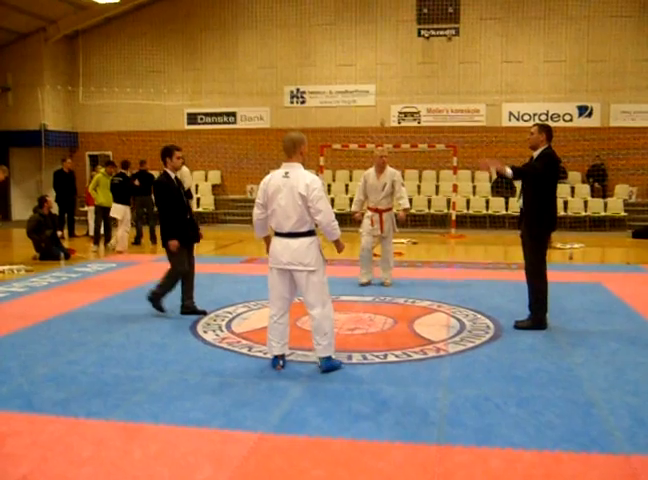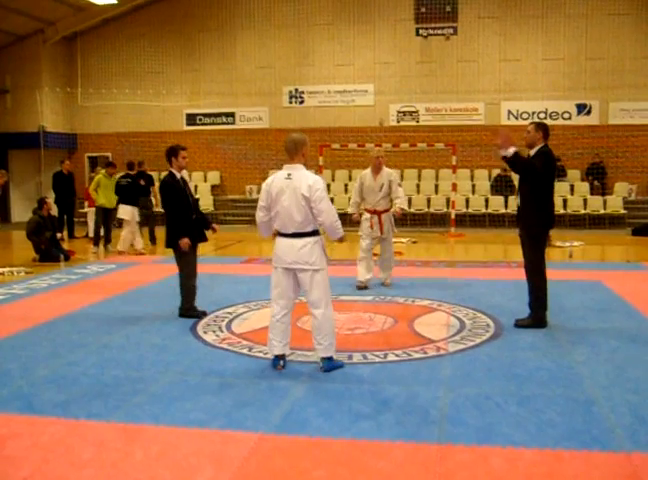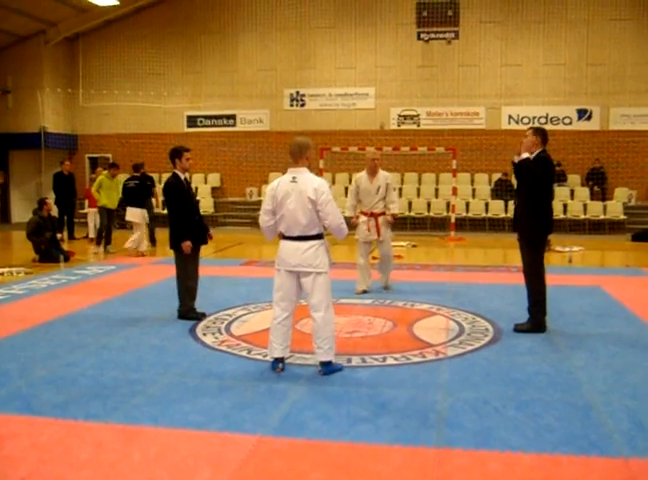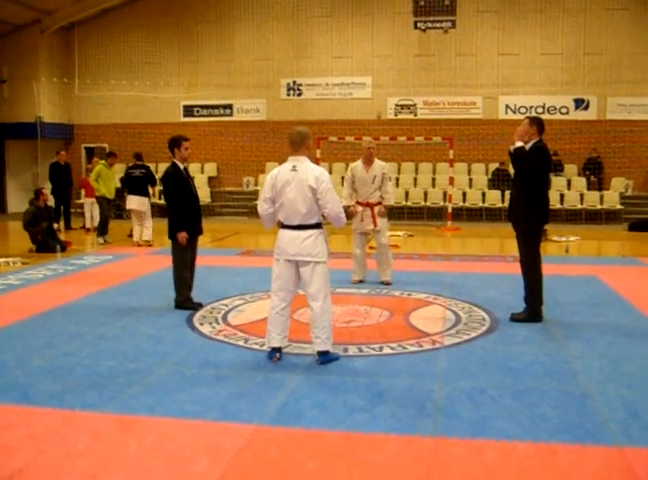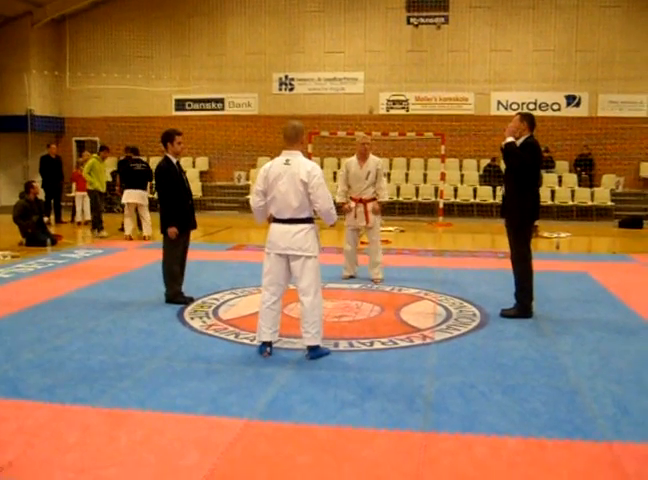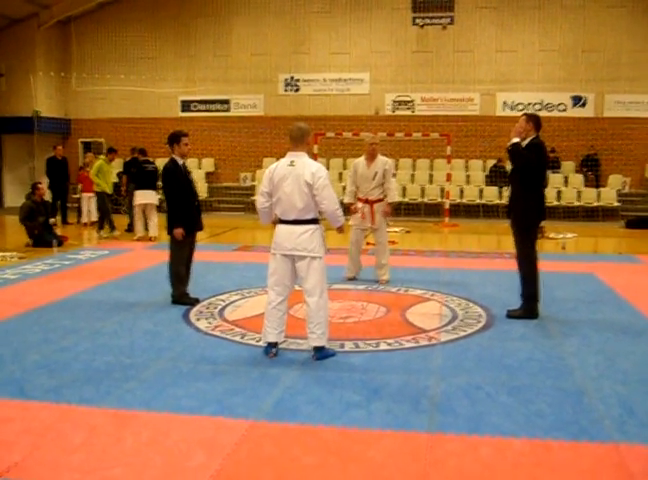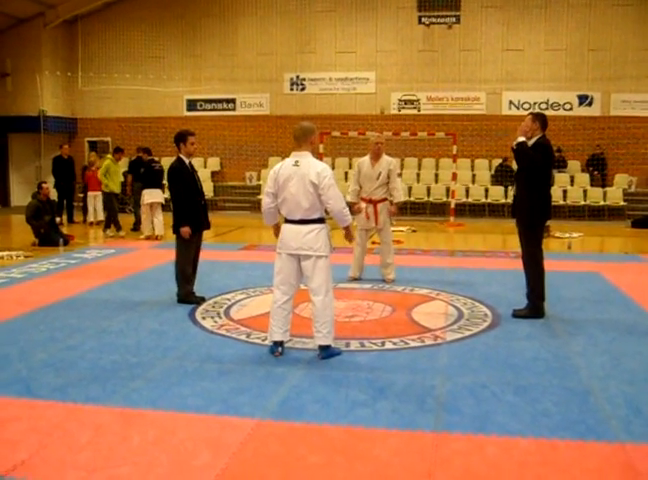
dt=0.2s
person 1, frame 1
left shoulder: (268, 180)
right shoulder: (310, 180)
left elbow: (259, 216)
right elbow: (324, 216)
left wrist: (266, 238)
right wrist: (337, 240)
left hip: (279, 247)
right hip: (305, 247)
left knee: (278, 305)
right knee: (319, 304)
left ankle: (277, 356)
right ankle: (325, 356)
person 1, frame 2
left shoulder: (271, 182)
right shoulder: (312, 181)
left elbow: (262, 218)
right elbow: (327, 217)
right wrist: (339, 235)
left hip: (283, 248)
right hip: (309, 248)
left knee: (280, 304)
right knee: (320, 304)
left ankle: (278, 356)
right ankle: (326, 357)
person 1, frame 3
left shoulder: (275, 186)
right shoulder: (318, 184)
left elbow: (266, 222)
right elbow: (333, 220)
right wrist: (343, 234)
left hip: (287, 251)
right hip: (313, 251)
left knee: (282, 306)
right knee: (321, 308)
left ankle: (277, 358)
right ankle: (325, 361)
person 1, frame 4
left shoulder: (275, 174)
right shoulder: (318, 173)
left elbow: (265, 210)
right elbow: (333, 209)
right wrist: (341, 222)
left hip: (285, 240)
right hip: (312, 240)
left knee: (280, 296)
right knee: (319, 297)
left ankle: (275, 348)
right ankle: (323, 350)
person 1, frame 5
left shoulder: (268, 168)
right shoulder: (310, 168)
left elbow: (257, 202)
right elbow: (324, 204)
right wrist: (331, 220)
left hip: (277, 233)
right hip: (303, 234)
left knee: (271, 290)
right knee: (309, 292)
left ankle: (266, 342)
right ankle: (313, 345)
person 1, frame 6
left shoulder: (273, 169)
right shoulder: (315, 169)
left elbow: (262, 203)
right elbow: (329, 205)
right wrist: (339, 224)
left hip: (283, 234)
right hip: (308, 235)
left knee: (277, 290)
right knee: (315, 292)
left ankle: (271, 343)
right ankle: (318, 346)
person 1, frame 7
left shoulder: (278, 169)
right shoulder: (320, 169)
left elbow: (267, 204)
right elbow: (335, 204)
left wrist: (275, 226)
right wrist: (347, 227)
left hip: (288, 234)
right hip: (314, 234)
left knee: (282, 289)
right knee: (320, 291)
left ankle: (277, 342)
right ankle: (324, 345)
person 2, frame 1
left shoulder: (548, 157)
right shoulder: (538, 157)
left elbow: (533, 174)
right elbow: (522, 171)
left wrist: (506, 170)
right wrist: (498, 167)
left hip: (539, 222)
right hip: (534, 220)
left knee: (536, 269)
right knee: (534, 269)
left ankle: (538, 317)
right ankle: (537, 315)
person 2, frame 2
left shoulder: (545, 155)
right shoulder: (537, 155)
left elbow: (529, 169)
right elbow: (521, 168)
left wrist: (510, 149)
right wrist: (505, 150)
left hip: (537, 220)
right hip: (532, 218)
left knee: (535, 267)
right knee: (533, 267)
left ankle: (538, 316)
right ankle: (537, 313)
person 2, frame 3
left shoulder: (543, 160)
right shoulder: (535, 160)
left elbow: (530, 177)
right elbow: (522, 176)
left wrist: (524, 155)
right wrist: (520, 157)
left hip: (535, 224)
right hip: (530, 223)
left knee: (534, 272)
right knee: (532, 272)
left ankle: (537, 320)
right ankle: (536, 318)
person 2, frame 4
left shoulder: (539, 149)
right shoulder: (531, 150)
left elbow: (525, 167)
right elbow: (519, 166)
left wrist: (519, 144)
right wrist: (516, 146)
left hip: (531, 214)
right hip: (526, 212)
left knee: (530, 261)
right knee: (529, 261)
left ankle: (534, 310)
right ankle: (533, 308)
person 2, frame 5
left shoulder: (530, 145)
right shoulder: (523, 145)
left elbow: (516, 163)
right elbow: (511, 162)
left wrist: (510, 139)
right wrist: (508, 142)
left hip: (522, 209)
right hip: (518, 208)
left knee: (521, 257)
right knee: (520, 257)
left ankle: (524, 306)
right ankle: (523, 303)
person 2, frame 6
left shoulder: (536, 146)
right shoulder: (530, 146)
left elbow: (522, 164)
right elbow: (517, 163)
left wrist: (515, 140)
right wrist: (514, 143)
left hip: (528, 210)
right hip: (523, 209)
left knee: (526, 258)
right knee: (525, 257)
left ankle: (530, 307)
right ankle: (529, 304)
person 2, frame 7
left shoulder: (542, 146)
right shoulder: (536, 145)
left elbow: (527, 163)
right elbow: (523, 162)
left wrist: (521, 139)
right wrist: (519, 143)
left hip: (533, 209)
right hip: (529, 208)
left knee: (532, 257)
right knee: (531, 257)
left ankle: (536, 306)
right ankle: (534, 304)
person 3, frame 1
left shoulder: (176, 180)
right shoulder: (161, 182)
right elbow: (164, 212)
left wrist: (196, 228)
right wrist: (170, 237)
left hip: (186, 232)
right hip: (174, 234)
left knee: (189, 270)
right knee: (180, 268)
left ankle: (188, 305)
right ankle: (156, 295)
person 3, frame 2
left shoulder: (182, 180)
right shoulder: (167, 182)
left elbow: (193, 206)
right elbow: (171, 212)
left wrist: (208, 223)
right wrist: (181, 236)
left hip: (191, 232)
right hip: (181, 235)
left knee: (190, 271)
right knee: (187, 272)
left ankle: (189, 306)
right ankle: (185, 308)
person 3, frame 3
left shoulder: (185, 181)
right shoulder: (172, 184)
right elbow: (176, 214)
left wrist: (205, 229)
right wrist: (183, 238)
left hip: (193, 234)
right hip: (184, 237)
left knee: (192, 274)
right knee: (186, 275)
left ankle: (189, 307)
right ankle: (185, 310)
person 3, frame 4
left shoulder: (183, 171)
right shoulder: (171, 173)
right elbow: (173, 204)
left wrist: (196, 224)
right wrist: (180, 229)
left hip: (191, 225)
right hip: (182, 228)
left knee: (189, 264)
right knee: (182, 265)
left ankle: (187, 297)
right ankle: (182, 299)
person 3, frame 5
left shoulder: (176, 165)
right shoulder: (163, 168)
right elbow: (165, 199)
left wrist: (189, 218)
right wrist: (170, 224)
left hip: (183, 220)
right hip: (174, 222)
left knee: (181, 259)
right knee: (172, 259)
left ankle: (177, 291)
right ankle: (172, 293)
person 3, frame 6
left shoulder: (182, 167)
right shoulder: (170, 169)
right elbow: (171, 200)
left wrist: (195, 220)
right wrist: (176, 225)
left hip: (189, 222)
right hip: (180, 223)
left knee: (186, 260)
right knee: (178, 260)
left ankle: (182, 292)
right ankle: (178, 294)
person 3, frame 7
left shoulder: (189, 166)
right shoulder: (176, 168)
right elbow: (178, 199)
left wrist: (202, 219)
right wrist: (183, 224)
left hip: (195, 221)
right hip: (186, 222)
left knee: (193, 259)
right knee: (185, 259)
left ankle: (188, 291)
right ankle: (184, 294)
person 4, frame 1
left shoulder: (394, 174)
right shoulder: (367, 174)
left elbow: (401, 193)
right elbow: (360, 194)
left wrist: (403, 209)
right wrist: (357, 211)
left hip: (386, 215)
right hip: (370, 215)
left knee: (387, 249)
right knee: (365, 246)
left ankle: (386, 278)
right ankle: (365, 277)
person 4, frame 2
left shoulder: (391, 174)
right shoulder: (363, 176)
left elbow: (397, 193)
right elbow: (356, 195)
left wrist: (399, 207)
right wrist: (354, 212)
left hip: (384, 216)
right hip: (368, 217)
left knee: (387, 250)
right knee: (365, 249)
left ankle: (386, 278)
right ankle: (363, 280)
person 4, frame 3
left shoulder: (386, 177)
right shoulder: (358, 178)
left elbow: (391, 197)
right elbow: (352, 198)
left wrist: (391, 214)
right wrist: (352, 216)
left hip: (381, 219)
right hip: (364, 219)
left knee: (386, 253)
right knee: (363, 254)
left ankle: (385, 280)
right ankle: (362, 285)
person 4, frame 4
left shoulder: (382, 166)
right shoulder: (353, 167)
left elbow: (386, 188)
right elbow: (348, 188)
left wrist: (385, 206)
right wrist: (349, 205)
left hip: (377, 209)
right hip: (360, 210)
left knee: (383, 243)
right knee: (359, 245)
left ankle: (385, 276)
right ankle: (358, 275)
person 4, frame 5
left shoulder: (377, 162)
right shoulder: (348, 163)
left elbow: (381, 184)
right elbow: (343, 185)
left wrist: (379, 203)
right wrist: (343, 202)
left hip: (371, 205)
right hip: (354, 205)
left knee: (374, 241)
right knee: (350, 241)
left ankle: (376, 274)
right ankle: (350, 271)
person 4, frame 6
left shoulder: (386, 162)
right shoulder: (357, 163)
left elbow: (390, 185)
right elbow: (351, 185)
left wrist: (389, 204)
right wrist: (351, 203)
left hip: (378, 206)
right hip: (361, 206)
left knee: (381, 242)
right knee: (355, 240)
left ankle: (382, 275)
right ankle: (352, 272)
person 4, frame 7
left shoulder: (390, 162)
right shoulder: (361, 163)
left elbow: (395, 184)
right elbow: (354, 184)
left wrist: (395, 204)
right wrist: (354, 203)
left hip: (382, 206)
right hip: (364, 206)
left knee: (386, 241)
right knee: (360, 241)
left ankle: (388, 274)
right ankle: (355, 273)
